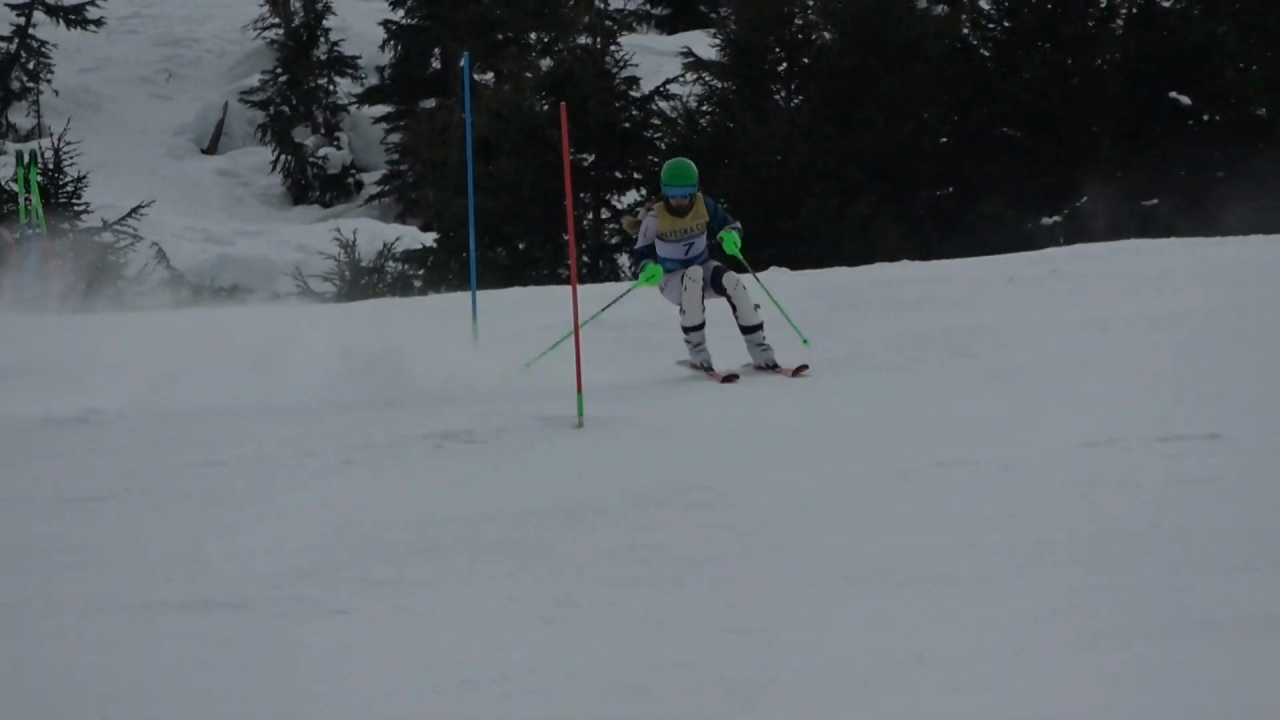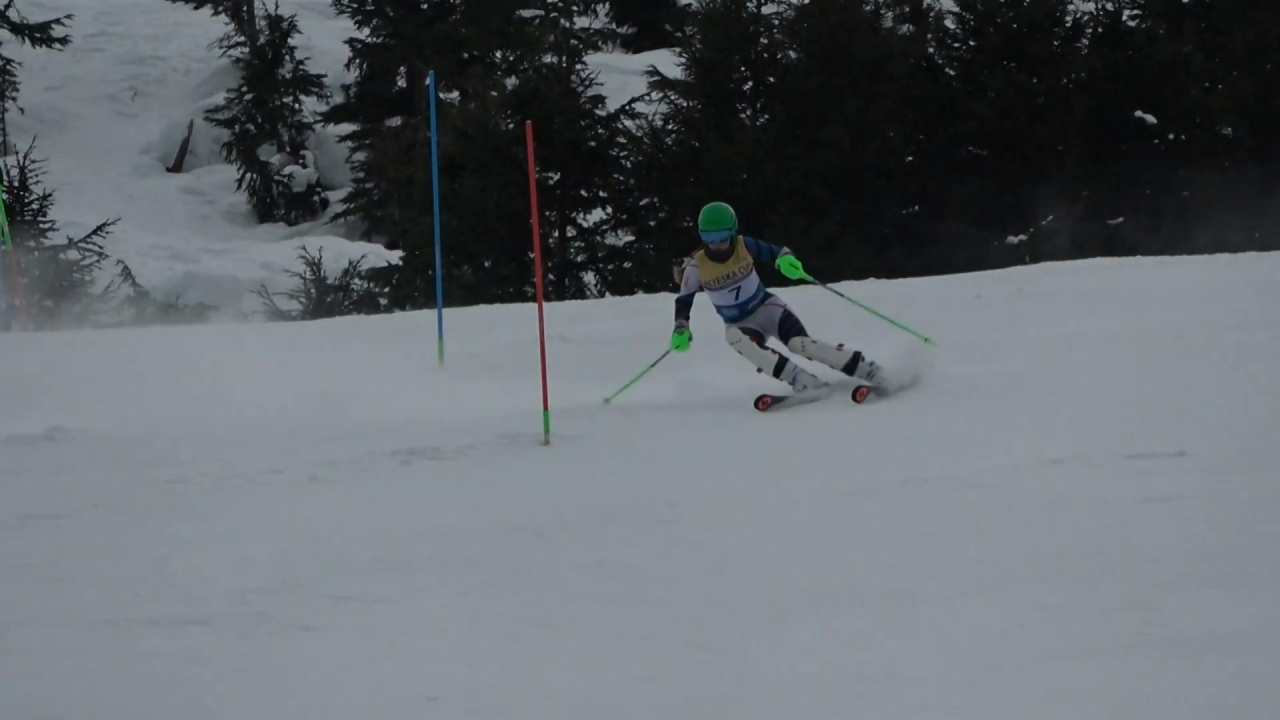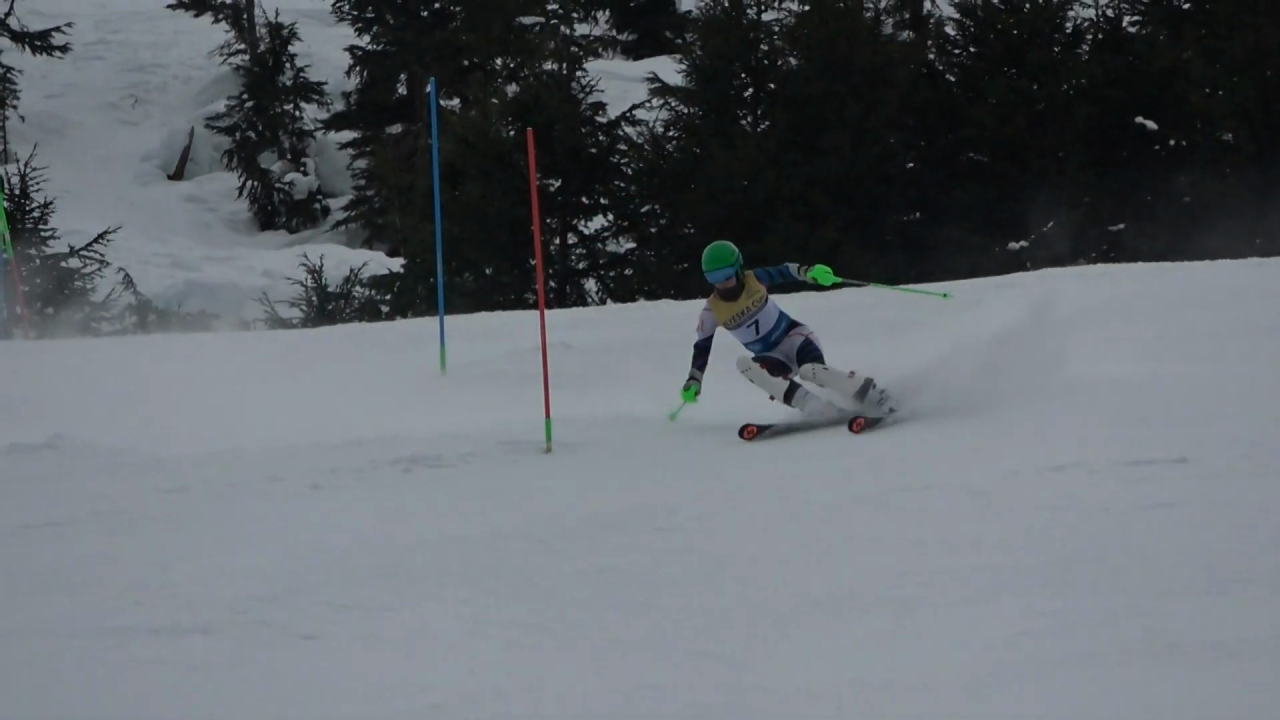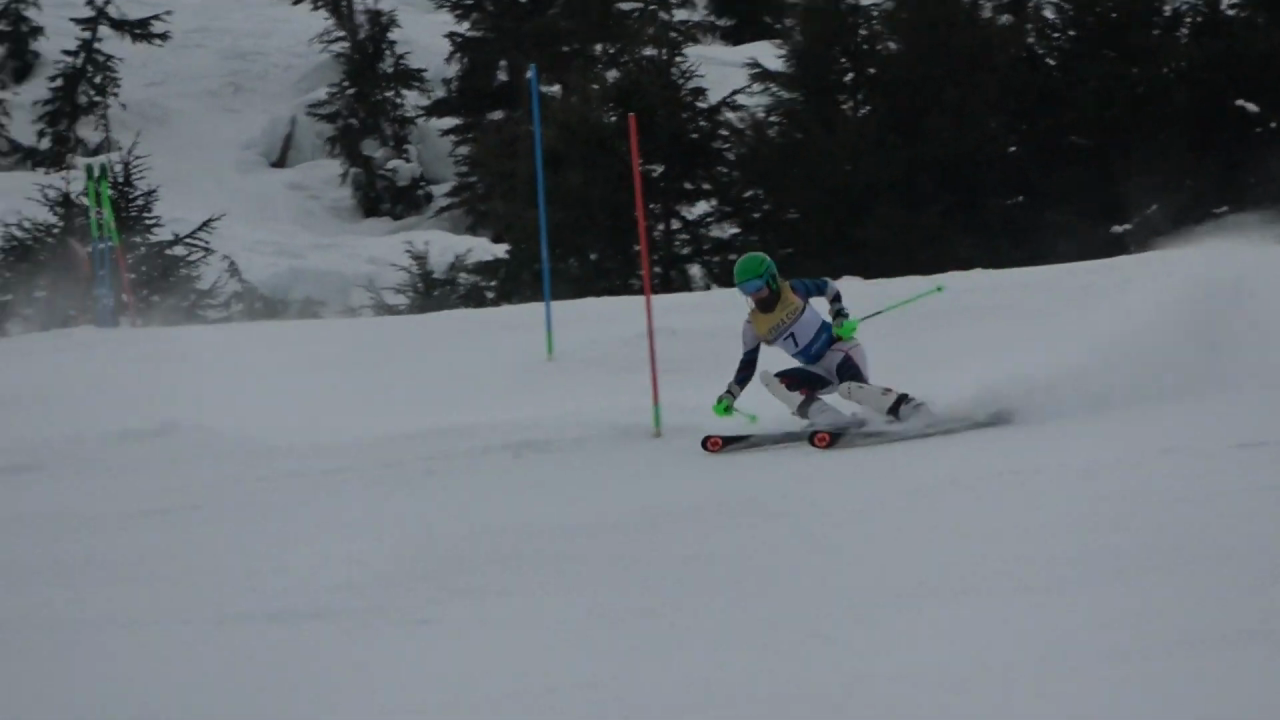
dt=0.2s
person 1, frame 1
left shoulder: (702, 203)
right shoulder: (655, 217)
left elbow: (731, 224)
right elbow: (639, 255)
left wrist: (731, 236)
right wrist: (648, 270)
left hip: (704, 269)
right hip: (673, 281)
left knee: (732, 282)
right knee: (694, 275)
left ankle: (759, 350)
right ankle: (697, 350)
person 1, frame 2
left shoulder: (743, 245)
right shoulder: (696, 267)
left elbow: (779, 252)
right elbow: (683, 303)
left wrist: (785, 260)
right wrist: (681, 331)
left hip: (768, 307)
right hip: (740, 324)
left knee: (800, 343)
right knee: (735, 336)
left ankle: (868, 371)
right ankle: (801, 379)
person 1, frame 3
left shoulder: (755, 279)
right shoulder: (712, 311)
left elbow: (786, 271)
right elbow: (701, 348)
left wrist: (810, 272)
right wrist: (693, 381)
left hip: (793, 336)
right hip: (772, 359)
left knee: (811, 371)
right knee: (744, 364)
left ankle: (878, 399)
right ankle: (815, 407)
person 1, frame 4
left shoulder: (791, 290)
right shoulder: (753, 324)
left elbow: (826, 286)
right elbow: (747, 364)
left wrist: (840, 315)
right wrist: (730, 395)
left hip: (840, 349)
right hip: (816, 370)
left knee: (850, 388)
right knee: (767, 378)
left ankle: (911, 409)
right ankle: (826, 417)
